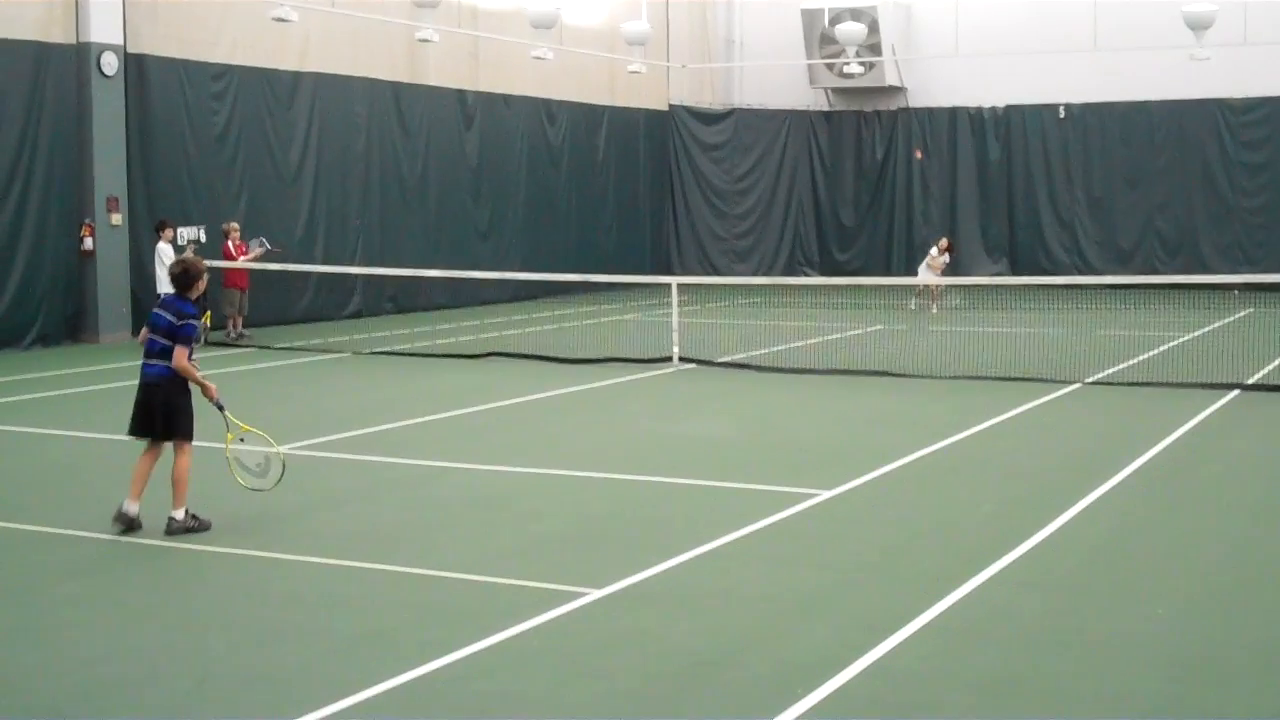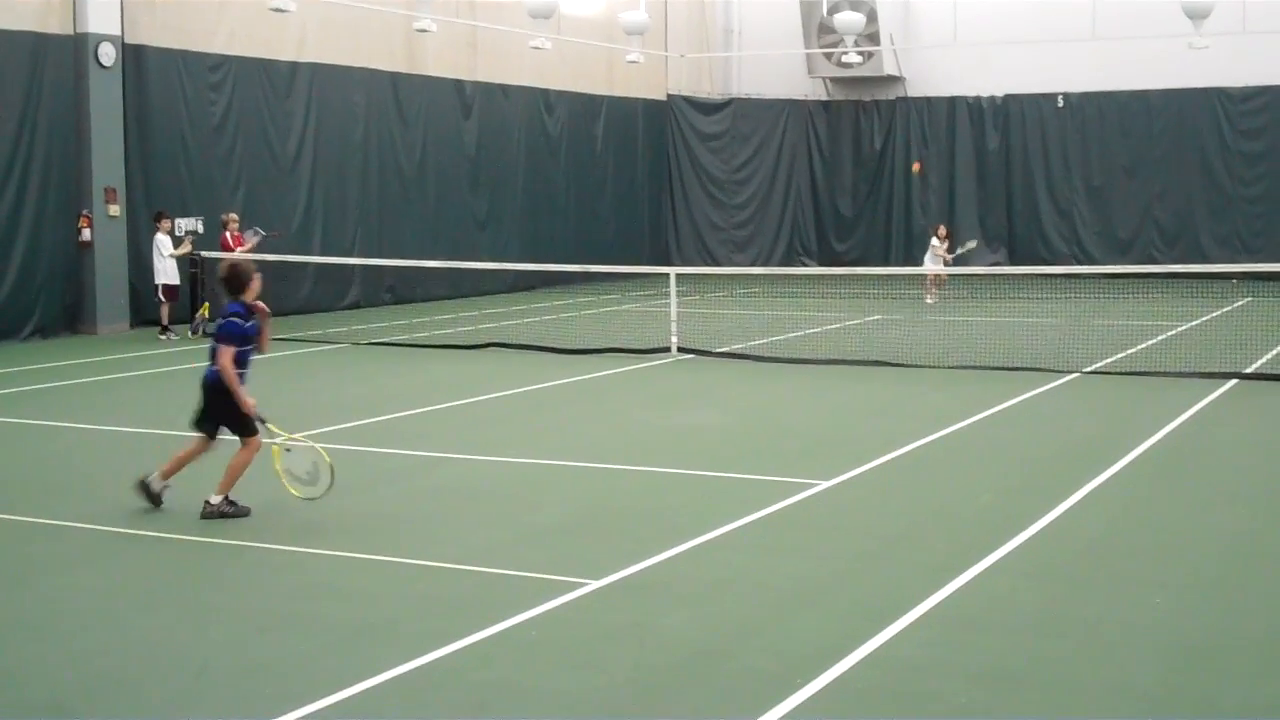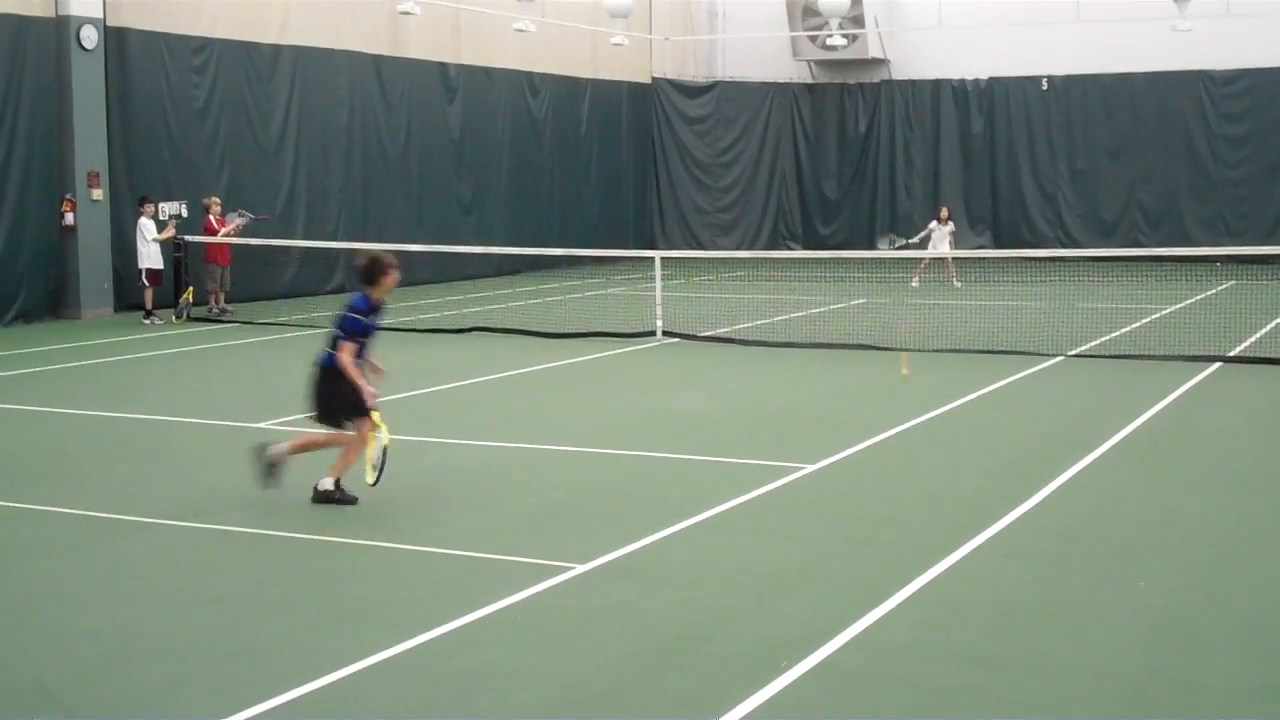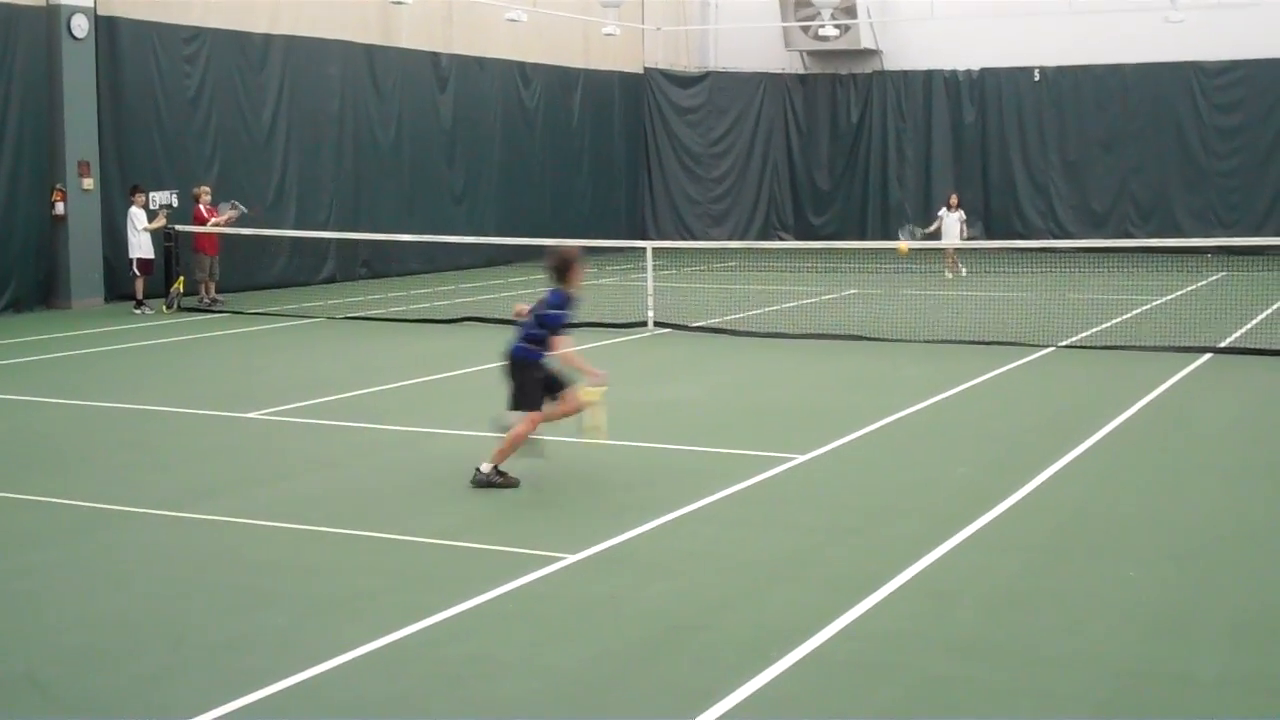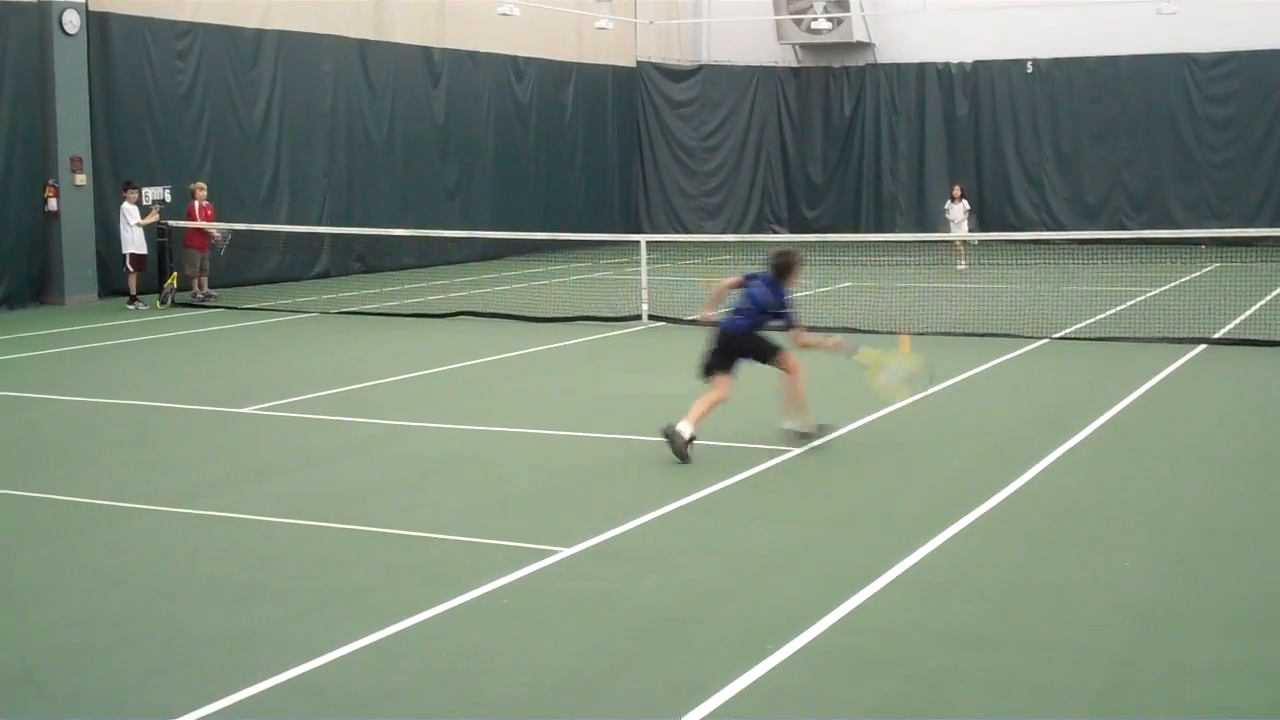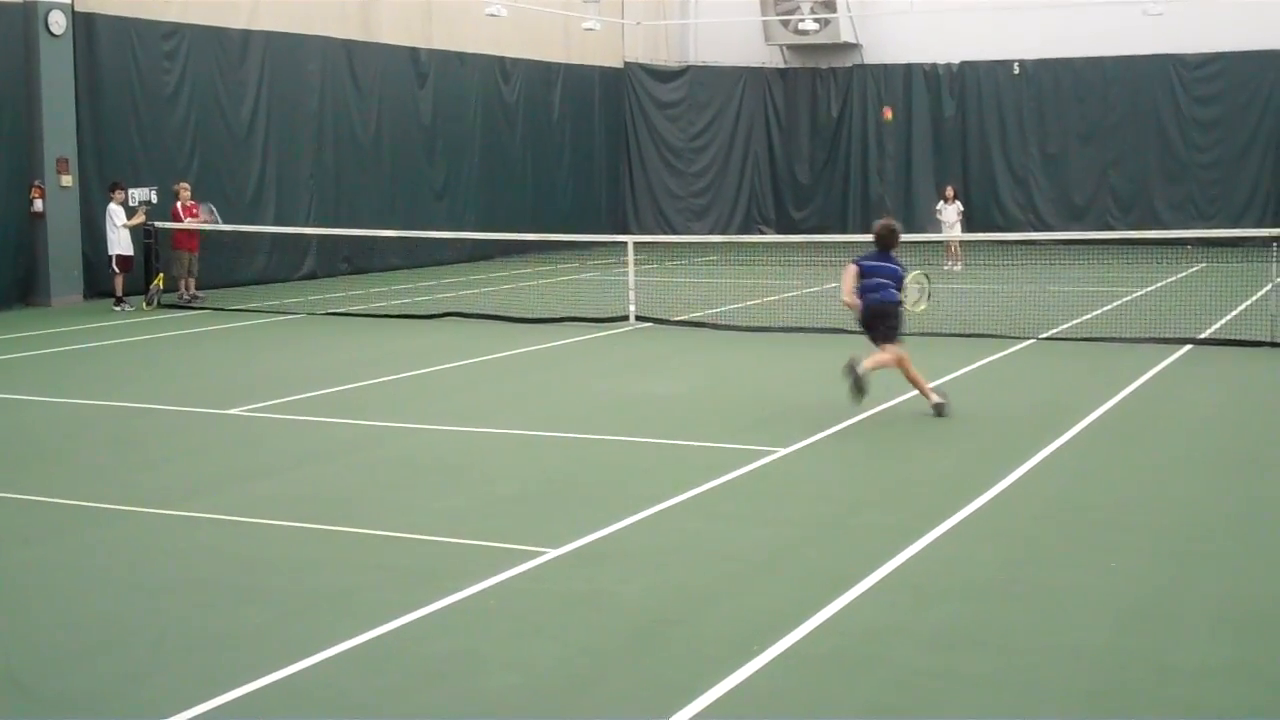
dt=0.4s
person 1, frame 1
left shoulder: (163, 302)
right shoulder: (188, 315)
left elbow: (144, 339)
right elbow: (179, 363)
right wrist: (204, 384)
left hip: (147, 381)
right hip: (170, 385)
left knee: (152, 448)
right knee: (183, 449)
left ankle: (129, 510)
right ankle: (179, 516)
person 1, frame 2
left shoulder: (247, 312)
right shoulder: (237, 317)
left elbow: (261, 348)
right elbow: (224, 363)
left wrist: (264, 320)
right wrist: (241, 396)
left hip: (215, 384)
right hip: (223, 386)
left knee: (204, 443)
right knee: (251, 443)
left ankle: (155, 483)
right ankle: (217, 502)
person 1, frame 3
left shoulder: (372, 304)
right shoulder: (358, 310)
right elbow: (343, 357)
left wrist: (367, 361)
right wrist: (362, 386)
left hip: (348, 370)
right hip: (334, 371)
left knee: (365, 431)
right knee: (345, 435)
left ankle: (328, 485)
right ankle: (277, 452)
person 1, frame 4
left shoulder: (560, 297)
right shoulder: (556, 305)
right elbow: (561, 349)
left wrist: (527, 313)
right wrist: (590, 371)
left hip: (532, 360)
right hip: (523, 361)
left knee: (575, 402)
right knee: (532, 419)
left ankle: (517, 430)
right ankle: (487, 471)
person 1, frame 5
left shoulder: (760, 278)
right shoulder: (780, 302)
left elbow: (726, 284)
right elbow: (801, 341)
left wrist: (709, 309)
right wrist: (828, 343)
left hip: (726, 332)
right hip: (742, 336)
left knee: (719, 391)
right knee: (793, 366)
left ankle: (683, 431)
right ankle: (800, 425)
person 1, frame 6
left shoulder: (861, 260)
right shoulder: (898, 267)
left elbow: (850, 271)
left wrist: (846, 294)
left hip: (867, 311)
right hip: (887, 308)
left knee: (901, 358)
right knee: (891, 354)
left ankle: (933, 399)
right ankle: (860, 368)
